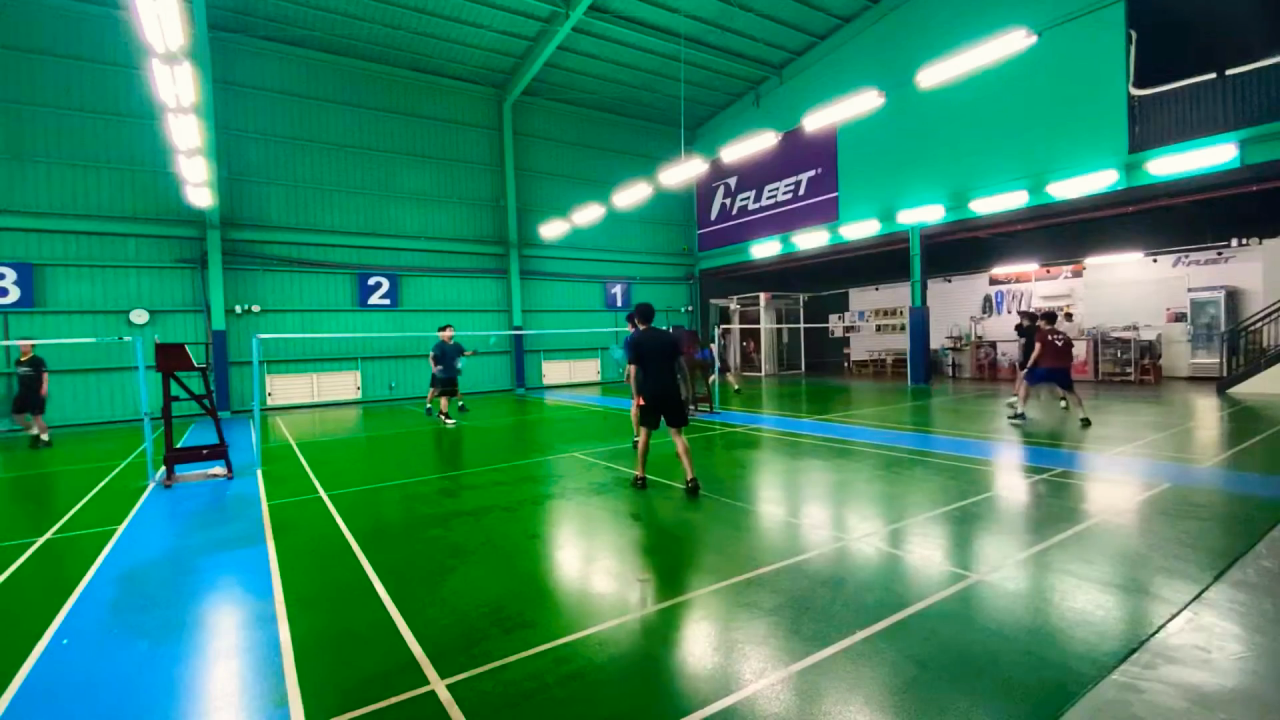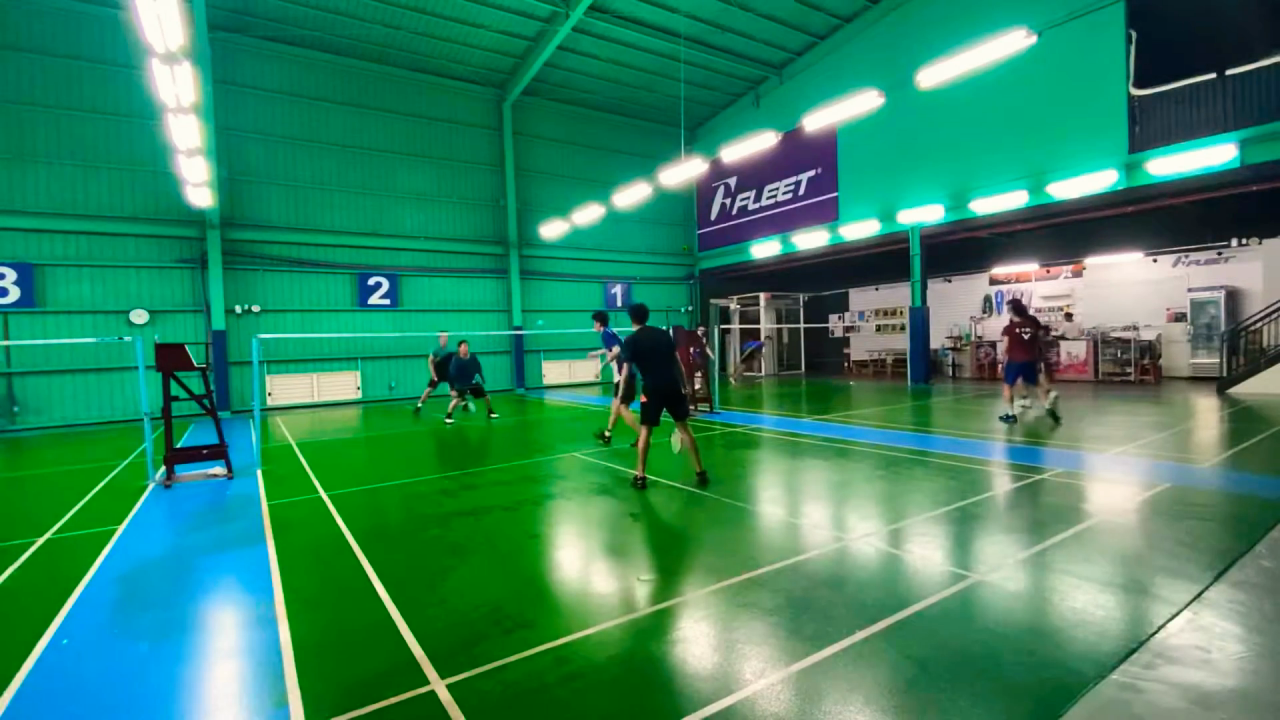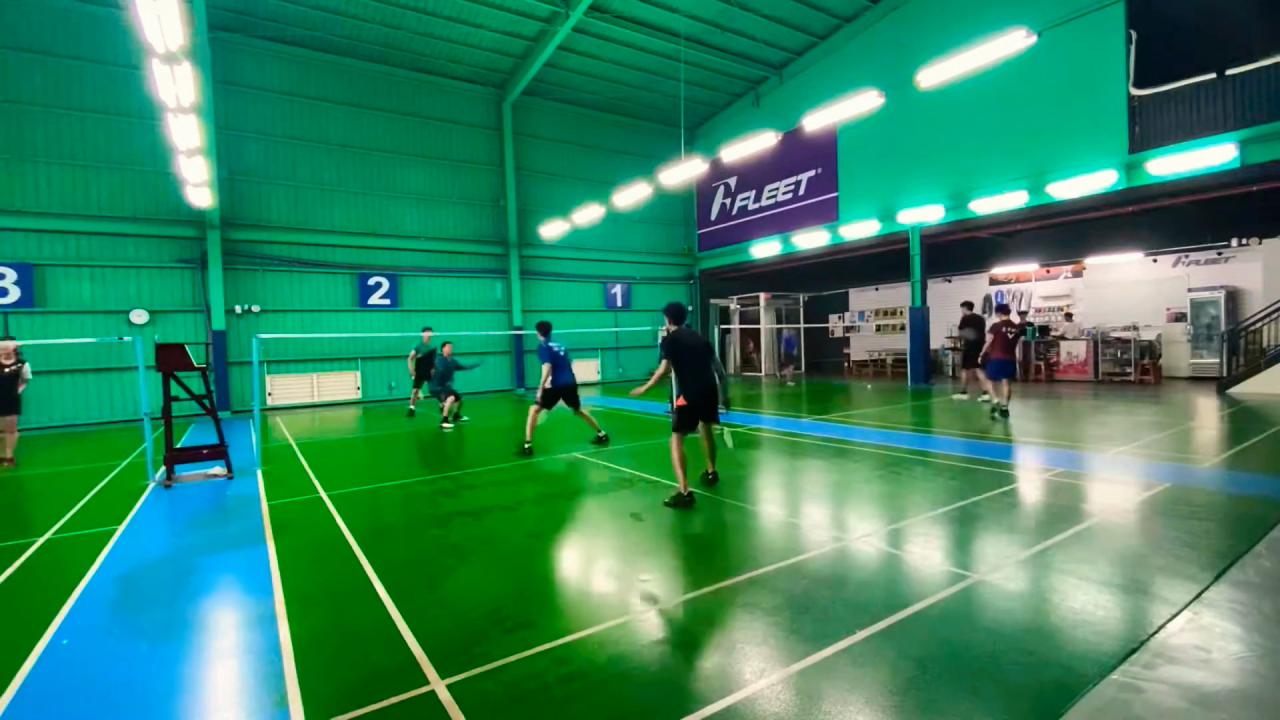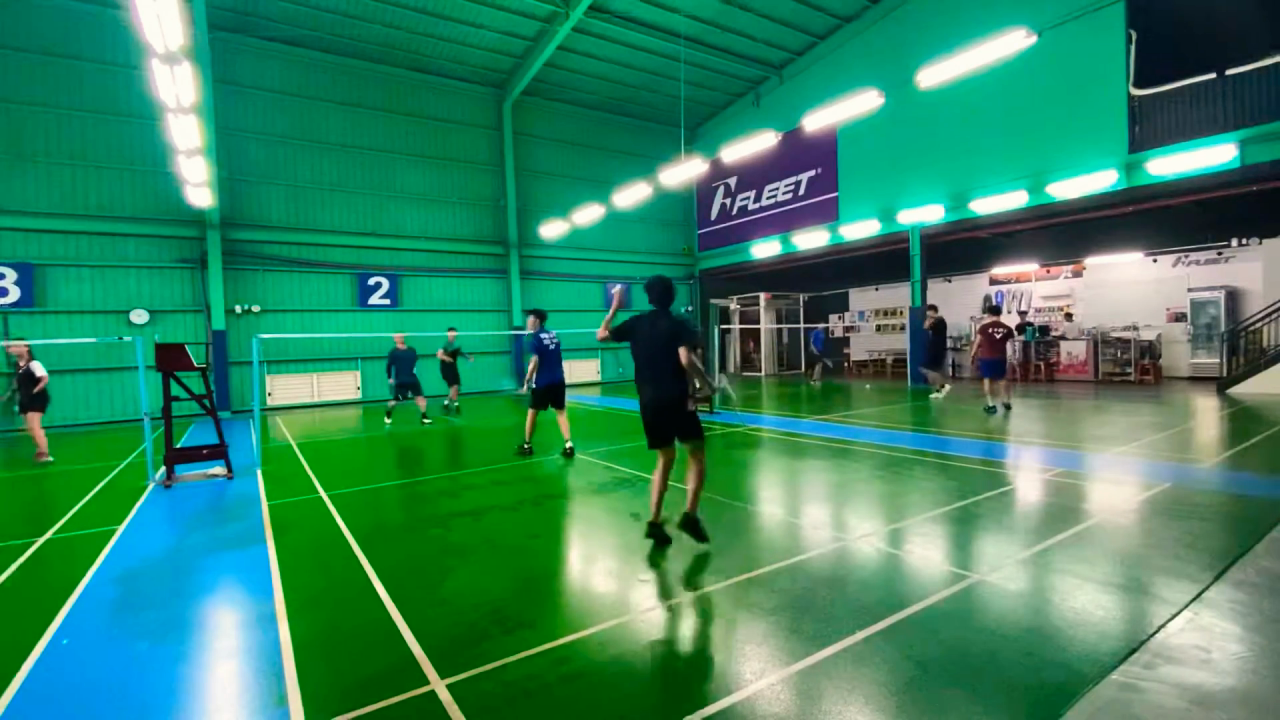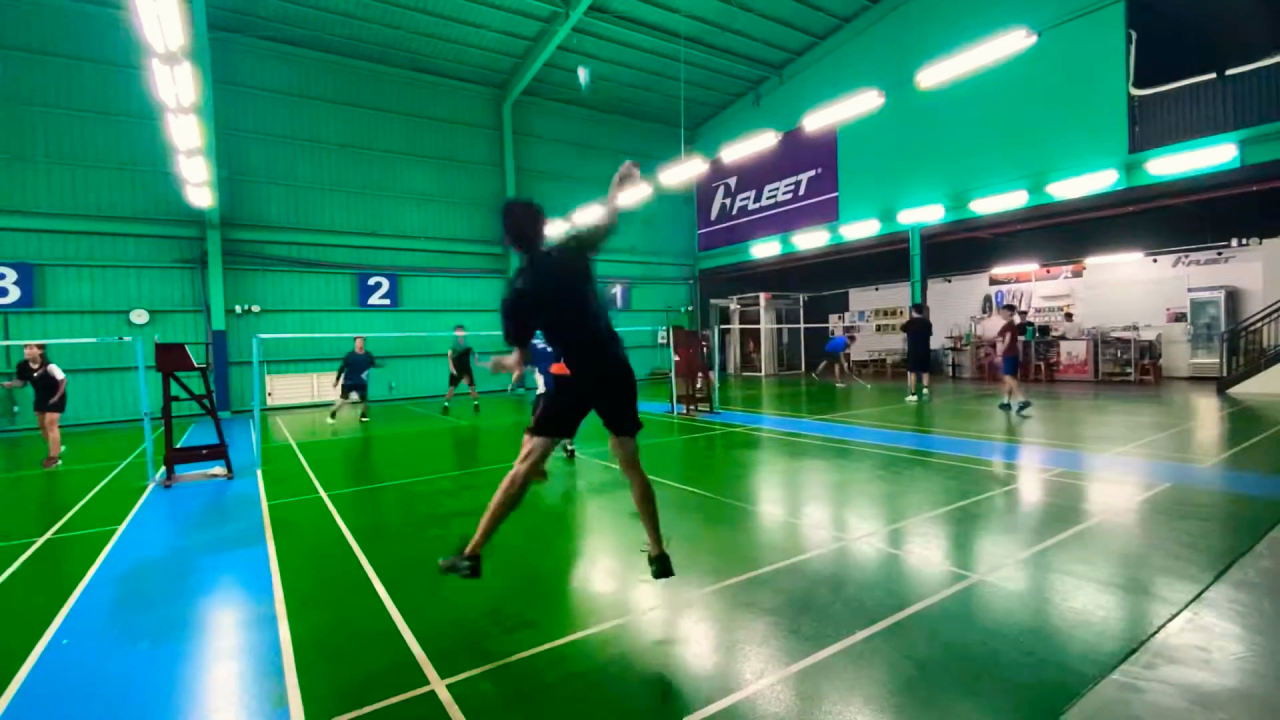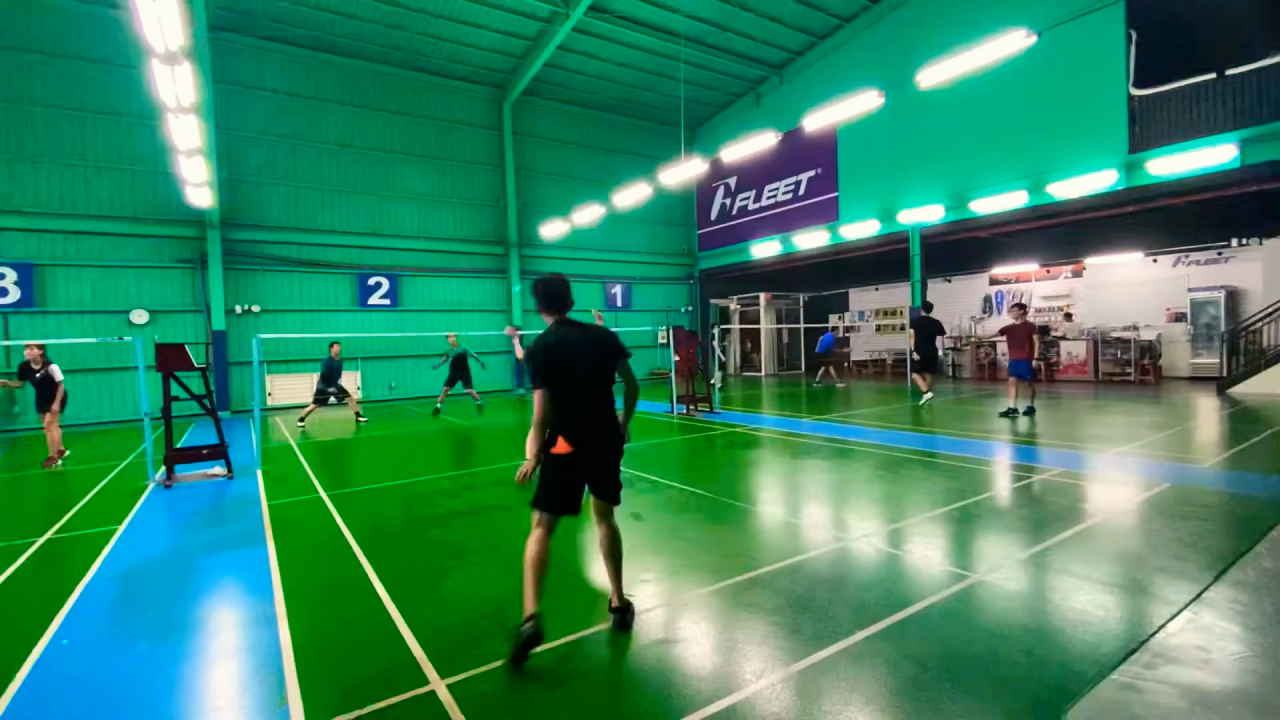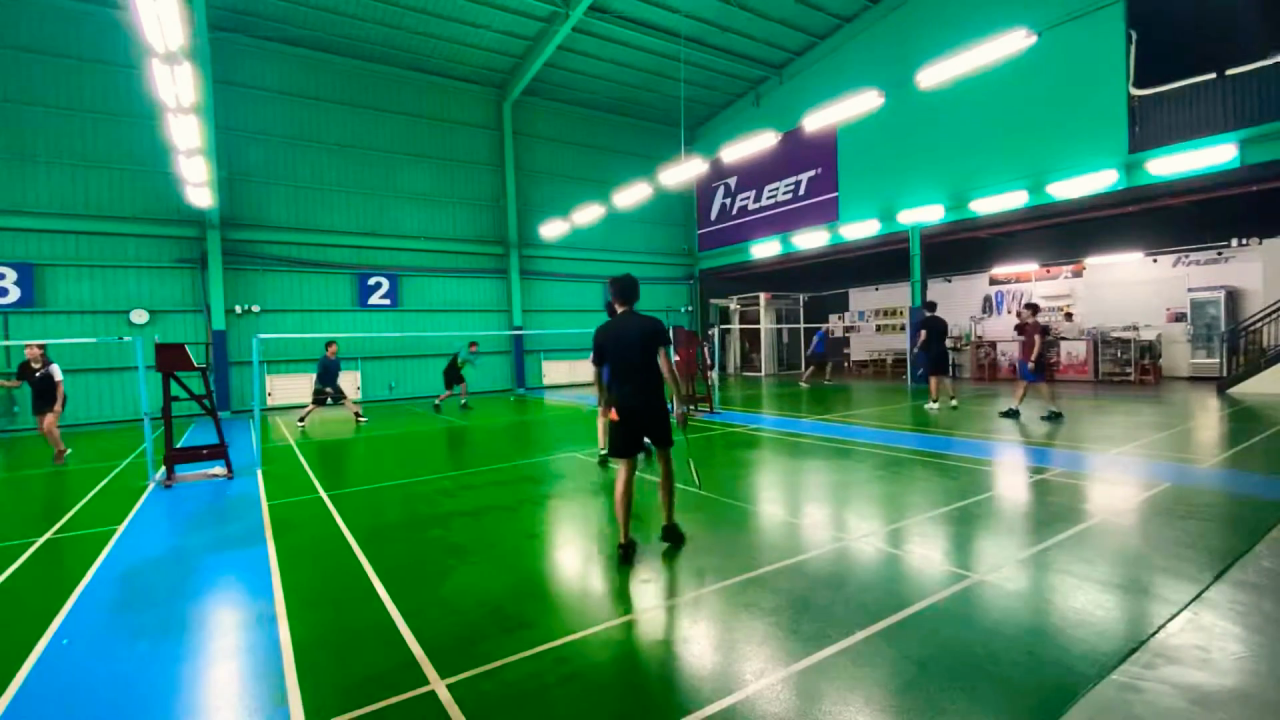
dt=0.7s
person 1, frame 1
left shoulder: (635, 340)
right shoulder: (669, 337)
left elbow: (634, 372)
right elbow: (681, 366)
left wrist: (635, 397)
right wrist: (687, 391)
left hip: (649, 392)
right hip: (671, 391)
left knee: (645, 434)
right knee: (678, 435)
left ankle: (640, 477)
right ankle: (691, 479)
person 1, frame 2
left shoulder: (631, 341)
right shoulder: (663, 334)
left elbow: (626, 370)
right elbow: (677, 362)
right wrist: (684, 387)
left hip: (652, 389)
right hip: (673, 387)
left knee: (645, 432)
right knee: (684, 428)
left ankle: (640, 476)
right ankle: (700, 471)
person 1, frame 3
left shoulder: (670, 339)
right shoulder: (699, 337)
left elbow: (664, 369)
right elbow: (717, 365)
left wrist: (644, 388)
right wrist: (724, 392)
left hip: (690, 393)
right hip: (710, 390)
left knee: (676, 440)
right knee: (706, 429)
left ankle: (684, 492)
right ankle: (711, 472)
person 1, frame 4
left shoulder: (637, 322)
right shoulder: (678, 324)
left elbow: (602, 335)
right elbow: (686, 360)
left wrist: (615, 306)
right wrist: (705, 382)
left hip: (648, 402)
right hip: (675, 399)
left knee: (665, 459)
right knee: (697, 457)
left ankle: (655, 521)
right ankle: (690, 515)
person 1, frame 5
left shoulder: (518, 295)
right shoulder: (567, 254)
left elbow: (520, 359)
right elbow: (607, 223)
left wrist: (505, 363)
right wrist: (618, 184)
left hip: (574, 375)
right hip: (613, 368)
left knee: (527, 463)
right knee: (629, 464)
person 1, frame 6
left shoulder: (540, 348)
right shoulder: (604, 336)
left elbow: (541, 407)
right elbow: (631, 386)
left wrist: (534, 455)
right wrist: (624, 427)
left hip: (566, 444)
right hip: (607, 440)
left knee: (542, 529)
right knee: (605, 518)
left ankle: (531, 617)
right ankle: (619, 604)
person 1, frame 7
left shoulder: (602, 333)
right shoulder: (654, 326)
left elbow: (598, 376)
right elbow: (667, 368)
left wrist: (605, 401)
right wrist: (679, 404)
left hip: (622, 408)
right hip: (653, 405)
left knee: (625, 472)
right knee: (664, 461)
left ankle: (624, 542)
right ankle: (668, 524)
